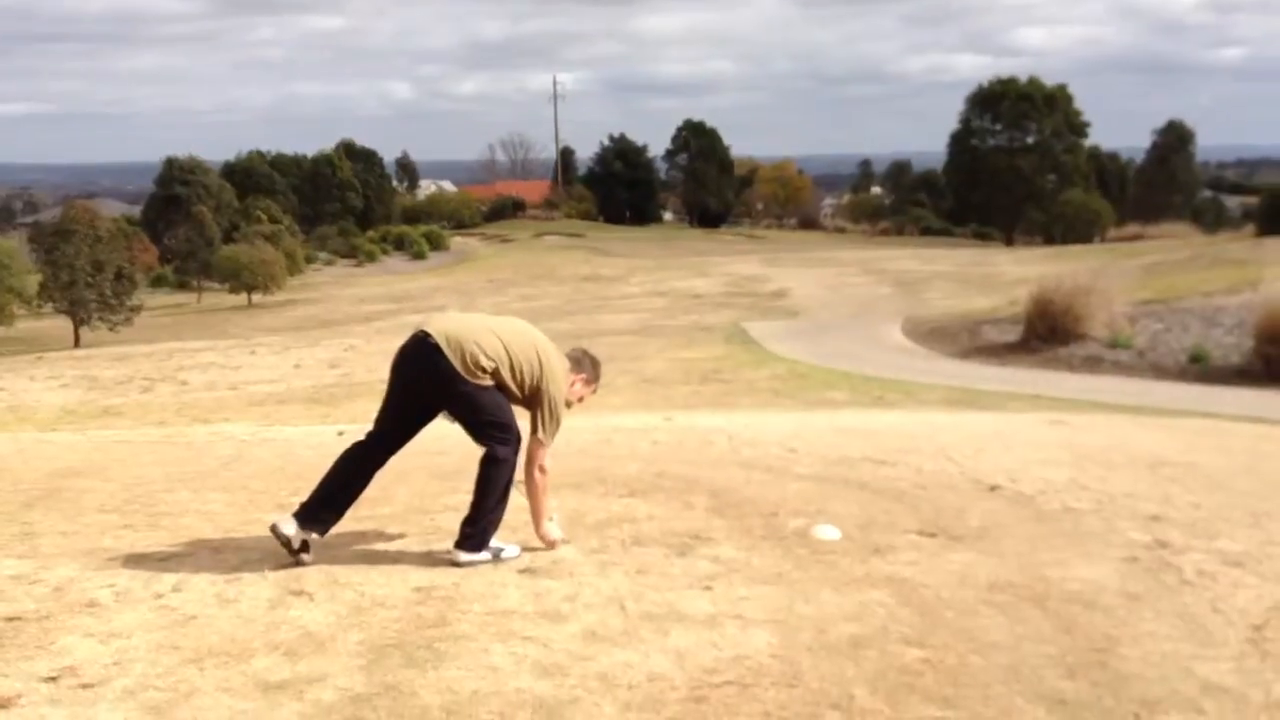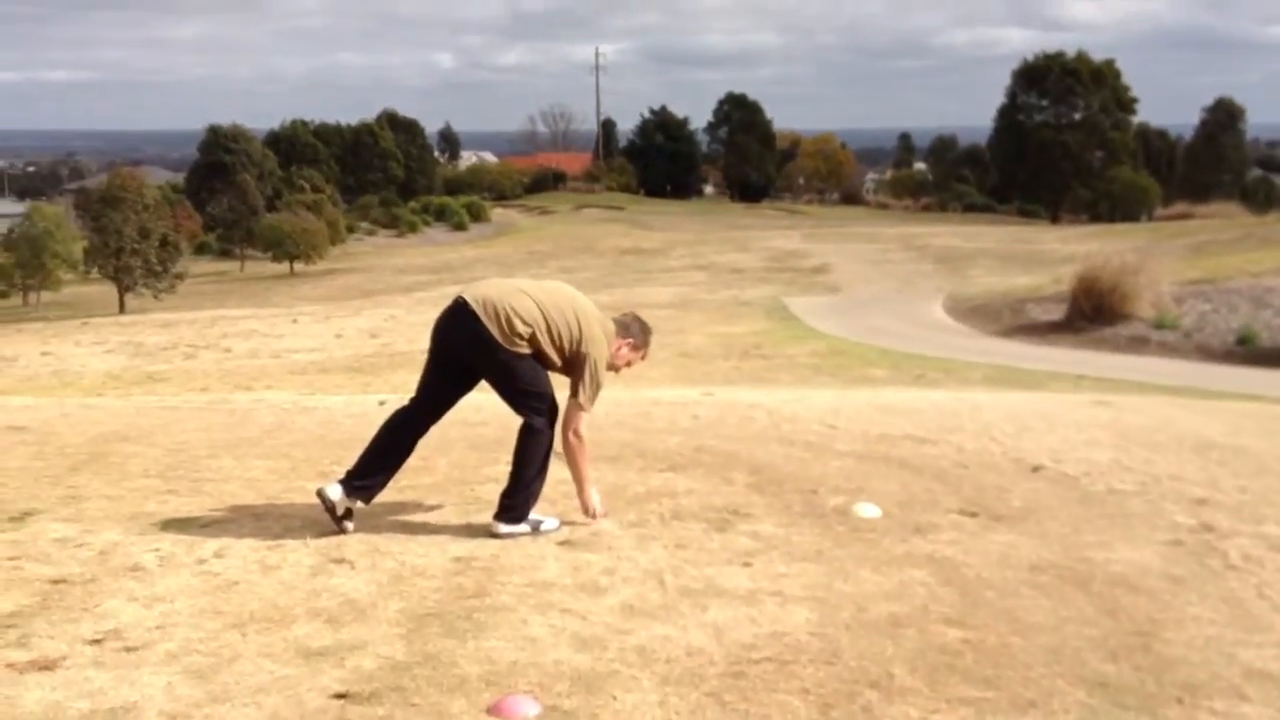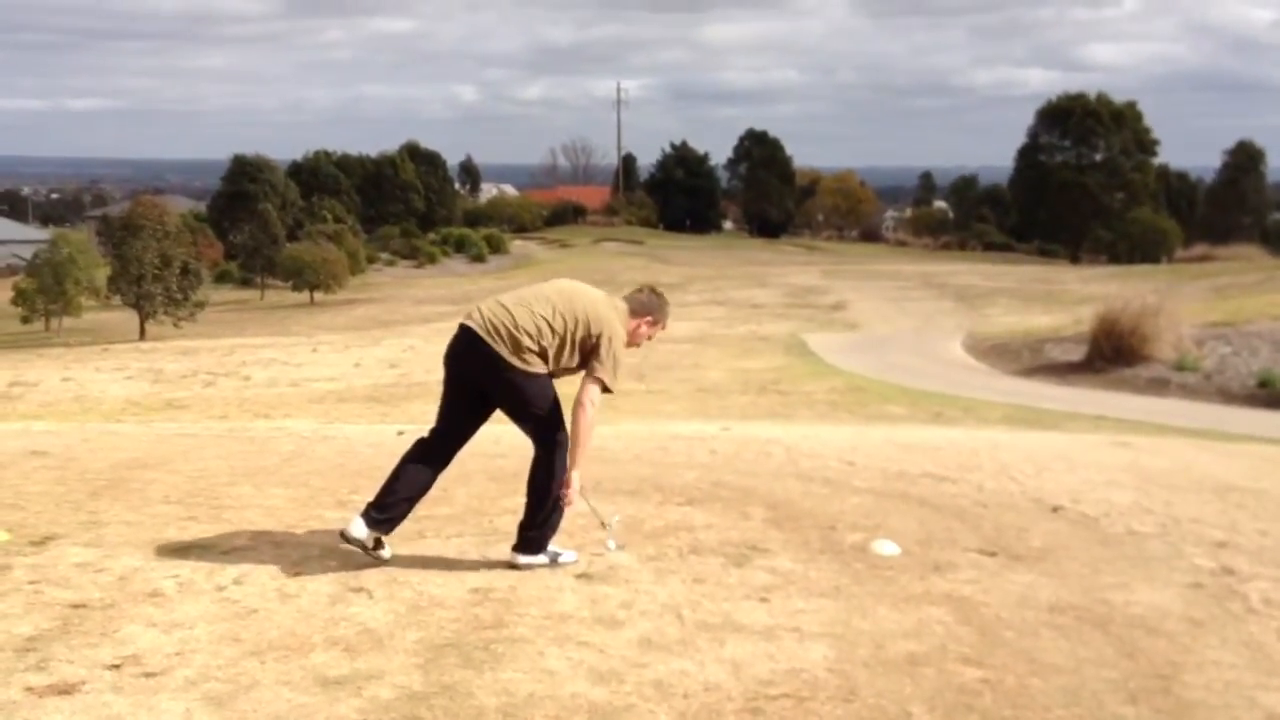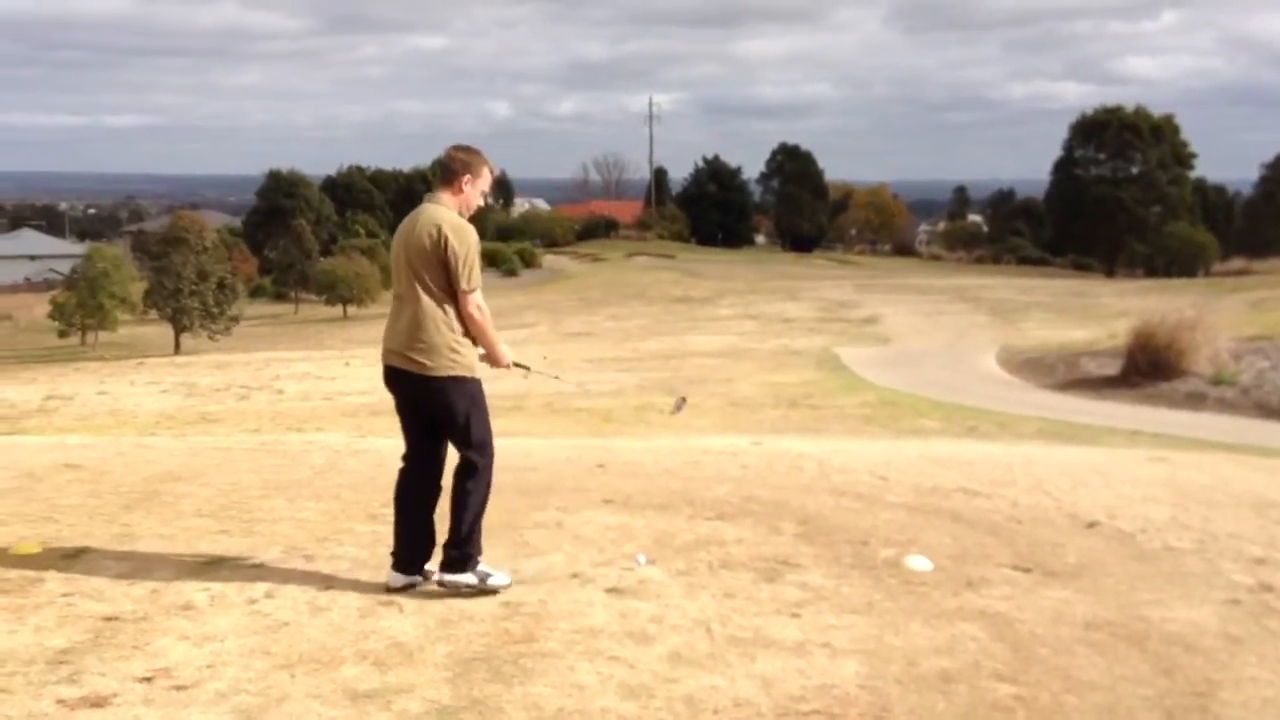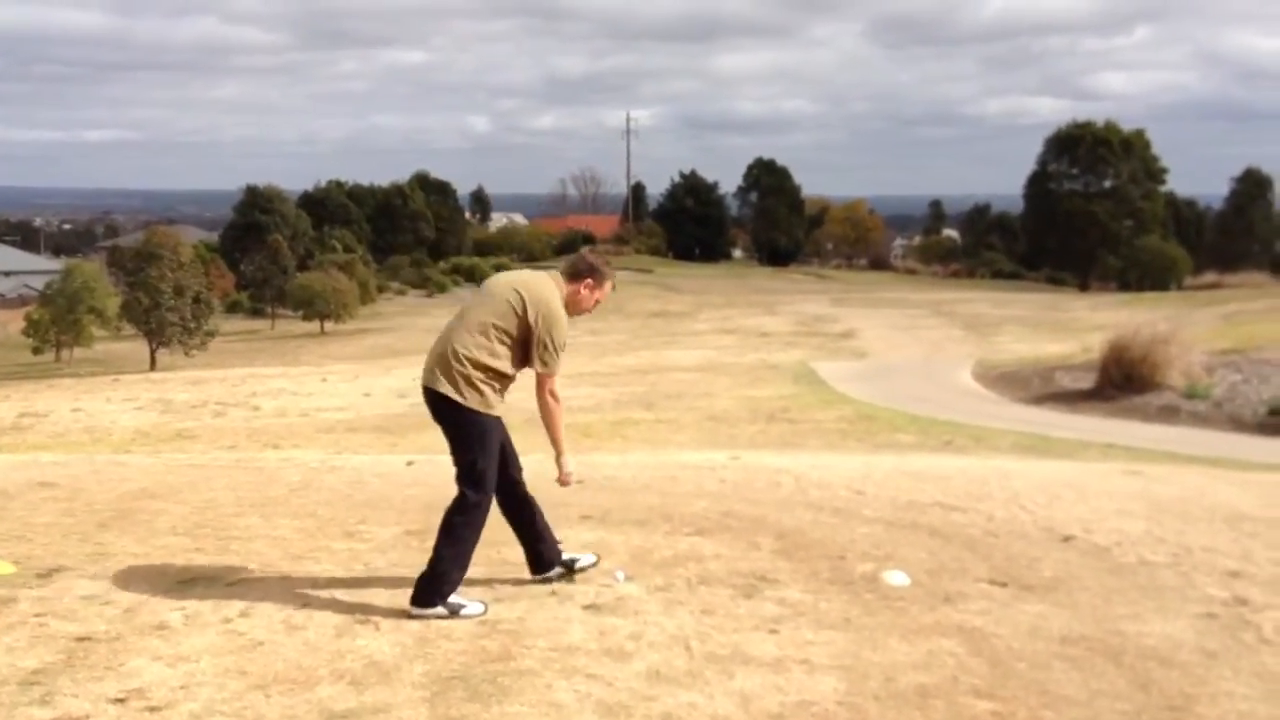
dt=1s
person 1, frame 1
left shoulder: (536, 349)
right shoulder: (554, 381)
right elbow: (537, 466)
right wrist: (543, 525)
left hip: (421, 344)
right hip: (458, 363)
left knee: (379, 442)
right knee: (504, 444)
left ankle: (302, 525)
right ankle: (473, 545)
person 1, frame 2
left shoulder: (588, 320)
right shoulder: (597, 346)
right elbow: (573, 430)
right wrist: (586, 491)
left hip: (462, 311)
right hip: (496, 329)
left knee: (422, 409)
right knee: (541, 414)
left ankle: (348, 491)
right ankle: (513, 516)
person 1, frame 3
left shoulder: (592, 303)
right shoulder: (611, 330)
right elbow: (586, 404)
right wrist: (574, 470)
left hip: (471, 335)
right hip: (510, 351)
left knee: (442, 440)
right knee: (552, 440)
left ankle: (371, 523)
right ankle: (533, 547)
person 1, frame 4
left shoulder: (407, 225)
right shoulder: (457, 229)
right elbow: (471, 306)
left wrist: (475, 344)
right wrist: (495, 349)
left hip: (401, 362)
right hip: (445, 366)
left knee: (420, 463)
right knee: (477, 458)
left ankle: (407, 565)
right ankle: (459, 563)
person 1, frame 5
left shoulder: (519, 281)
right shoulder: (551, 311)
right elbow: (547, 392)
right wrist: (562, 455)
left hip: (444, 380)
right hip: (466, 391)
left knee: (508, 475)
right knee: (476, 493)
left ankle: (547, 559)
right ankle: (433, 596)
